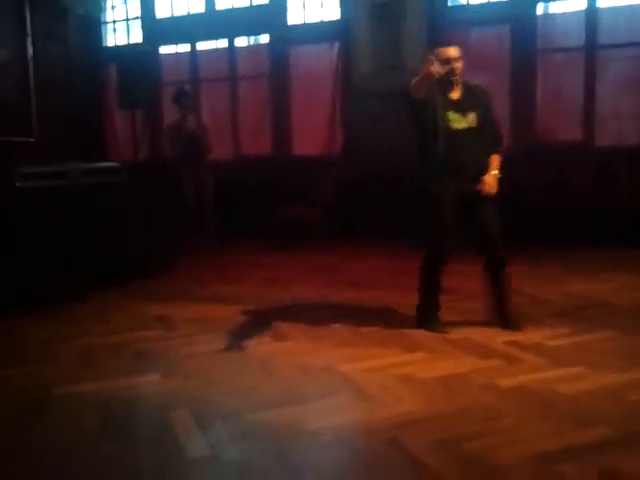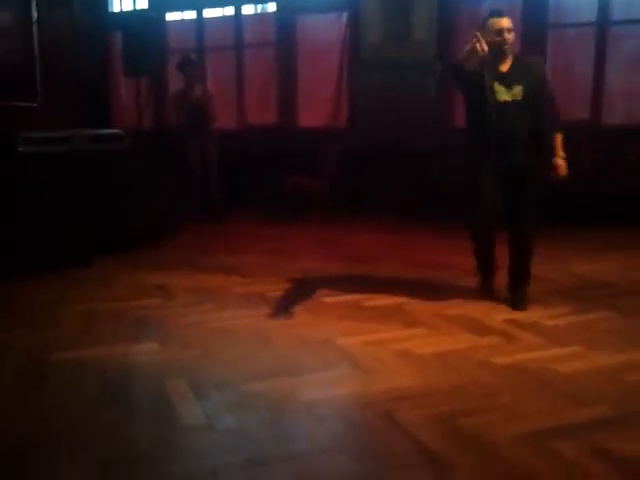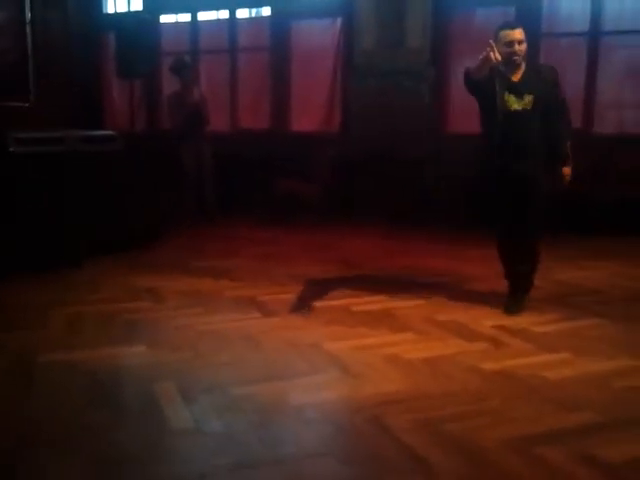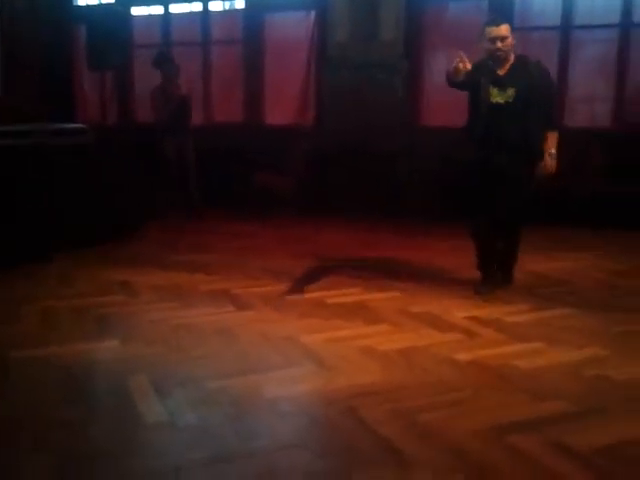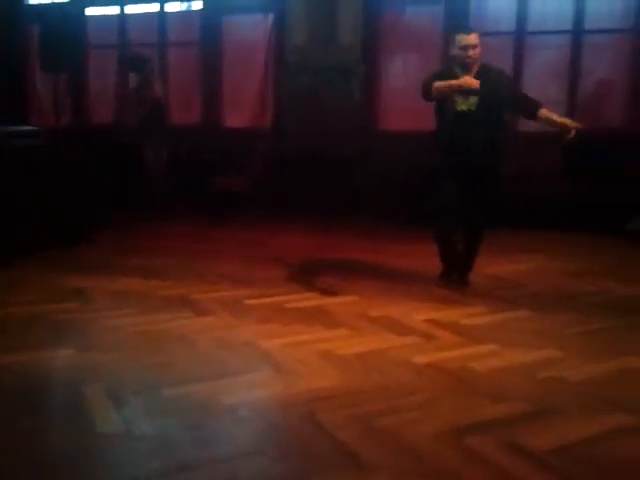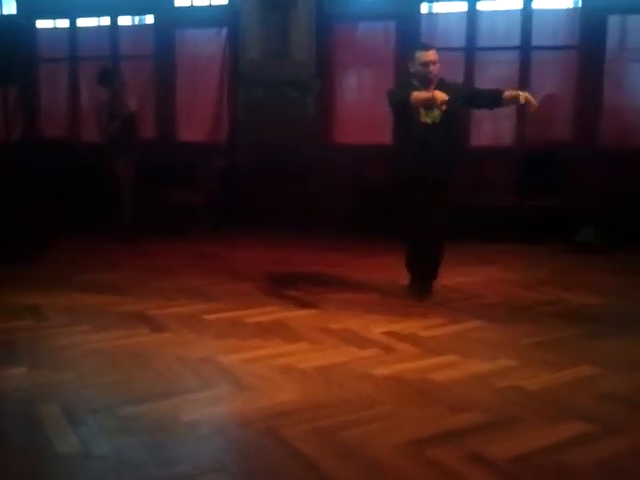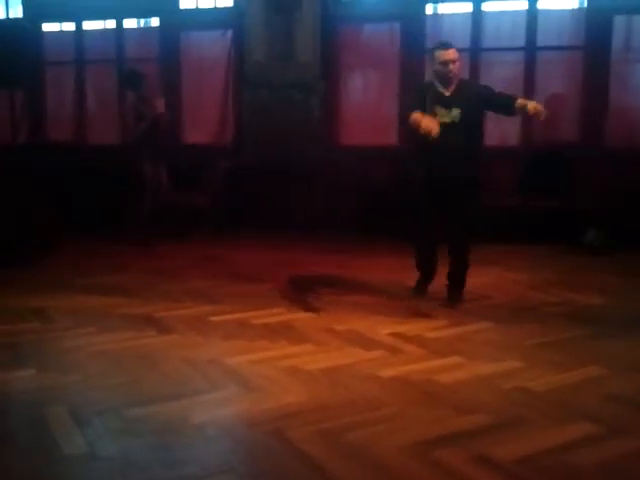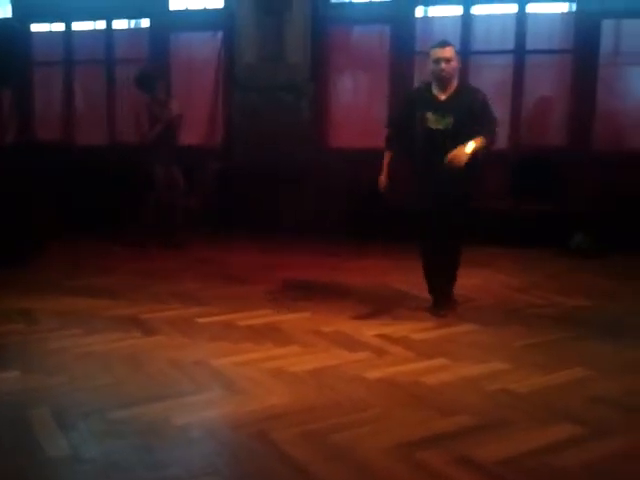
dt=0.3s
person 1, frame 1
left shoulder: (479, 96)
right shoulder: (429, 97)
left elbow: (495, 138)
right elbow: (414, 94)
left wrist: (493, 172)
right wrist: (426, 77)
left hip: (477, 183)
right hip: (442, 185)
left knee: (494, 246)
right knee: (439, 248)
left ankle: (502, 308)
right ankle: (427, 312)
person 1, frame 2
left shoulder: (532, 68)
right shoulder: (478, 69)
left elbow: (548, 113)
right elbow: (461, 68)
left wrist: (558, 153)
right wrist: (472, 51)
left hip: (524, 159)
right hip: (486, 159)
left knee: (521, 226)
right knee: (483, 220)
left ankle: (518, 287)
right ankle: (487, 276)
person 1, frame 3
left shoulder: (546, 76)
right shoulder: (490, 77)
left elbow: (561, 121)
right elbow: (472, 79)
left wrist: (564, 160)
right wrist: (484, 61)
left hip: (537, 166)
right hip: (502, 166)
left knee: (528, 228)
right knee: (506, 228)
left ankle: (521, 290)
right ankle: (515, 286)
person 1, frame 4
left shoulder: (534, 71)
right shoulder: (479, 71)
left elbow: (549, 116)
right elbow: (455, 80)
left wrist: (549, 152)
right wrist: (457, 70)
left hip: (520, 158)
right hip: (485, 157)
left knee: (511, 216)
right knee: (483, 217)
left ankle: (505, 270)
right ankle: (488, 273)
person 1, frame 5
left shoulder: (496, 78)
right shoulder: (442, 77)
left elbow: (523, 103)
right elbow: (429, 91)
left wrist: (554, 119)
right wrist: (459, 84)
left hip: (483, 163)
right hip: (451, 162)
left knee: (474, 219)
right knee: (447, 216)
left ankle: (462, 271)
right ankle: (450, 267)
person 1, frame 6
left shoulder: (452, 90)
right shoulder: (401, 91)
left elbow: (486, 96)
right elbow: (405, 99)
left wrist: (517, 95)
right wrist: (431, 96)
left hip: (441, 172)
right hip: (412, 172)
left knee: (436, 228)
right knee: (413, 228)
left ankle: (427, 280)
right ankle: (416, 277)
person 1, frame 7
left shoulder: (477, 91)
right shoulder: (421, 94)
left elbow: (504, 101)
right elbow: (411, 114)
left wrist: (527, 104)
right wrist: (423, 119)
left hip: (464, 175)
right hip: (433, 176)
left knee: (460, 233)
right knee: (426, 229)
left ankle: (457, 287)
right ankle: (425, 276)
person 1, frame 8
left shoulder: (473, 97)
right shoulder: (417, 97)
left elbow: (488, 132)
right elbow: (395, 133)
left wrist: (469, 147)
right wrist: (385, 171)
left hip: (457, 181)
right hip: (425, 180)
left knee: (451, 239)
right knee: (429, 240)
left ankle: (446, 292)
right ankle: (439, 294)
person 2, frame 1
left shoulder: (200, 125)
right shoulder: (173, 129)
left elbow: (208, 150)
right elbow: (174, 154)
left wrist: (197, 133)
right wrist: (185, 134)
left hip: (201, 169)
right hip: (185, 171)
left knee: (207, 206)
right knee: (191, 207)
person 2, frame 2
left shoulder: (204, 92)
right shoulder: (178, 96)
left elbow: (212, 118)
right elbow: (179, 121)
left wrist: (203, 101)
right wrist: (191, 102)
left hip: (206, 137)
right hip: (190, 139)
left knee: (212, 174)
right knee: (195, 175)
left ankle: (215, 209)
right ankle: (198, 211)
person 2, frame 3
left shoulder: (198, 95)
right shoulder: (173, 98)
left elbow: (206, 121)
right elbow: (175, 124)
left wrist: (199, 104)
right wrist: (188, 106)
left hip: (200, 140)
right hip: (185, 143)
left knee: (206, 177)
right knee: (191, 179)
left ankle: (209, 212)
right ankle: (193, 214)
person 2, frame 4
left shoulder: (180, 89)
right shoulder: (158, 91)
left elbow: (187, 113)
right elbow: (160, 118)
left wrist: (184, 98)
right wrist: (175, 100)
left hip: (183, 134)
right hip: (168, 136)
left knee: (190, 169)
right knee: (173, 172)
left ankle: (193, 205)
right ankle: (175, 206)
person 2, frame 5
left shoulder: (154, 90)
right shoulder: (134, 93)
right elbow: (134, 120)
left wrist: (159, 101)
right wrist: (150, 102)
left hip: (158, 137)
right hip: (145, 138)
left knee: (160, 174)
right knee: (152, 173)
person 2, frame 6
left shoulder: (126, 104)
right shoulder: (104, 107)
left elbow: (134, 130)
right elbow: (105, 134)
left wrist: (131, 114)
right wrist: (121, 117)
left hip: (129, 150)
right hip: (116, 152)
left knee: (127, 187)
right knee: (124, 187)
left ankle: (125, 226)
right ankle: (125, 227)
person 2, frame 7
left shoulder: (153, 106)
right shoulder: (132, 109)
left elbow: (160, 132)
right elbow: (132, 135)
left wrist: (160, 116)
right wrist: (149, 119)
left hip: (154, 153)
right hip: (141, 155)
left knee: (161, 188)
right knee: (150, 191)
right ankle: (142, 231)
person 2, frame 8
left shoulder: (166, 108)
right shoulder: (144, 110)
left elbow: (173, 135)
right elbow: (146, 138)
left wrist: (175, 120)
right wrist: (163, 121)
left hip: (168, 156)
right hip: (154, 158)
left knee: (178, 189)
right knee: (157, 195)
left ankle: (170, 233)
